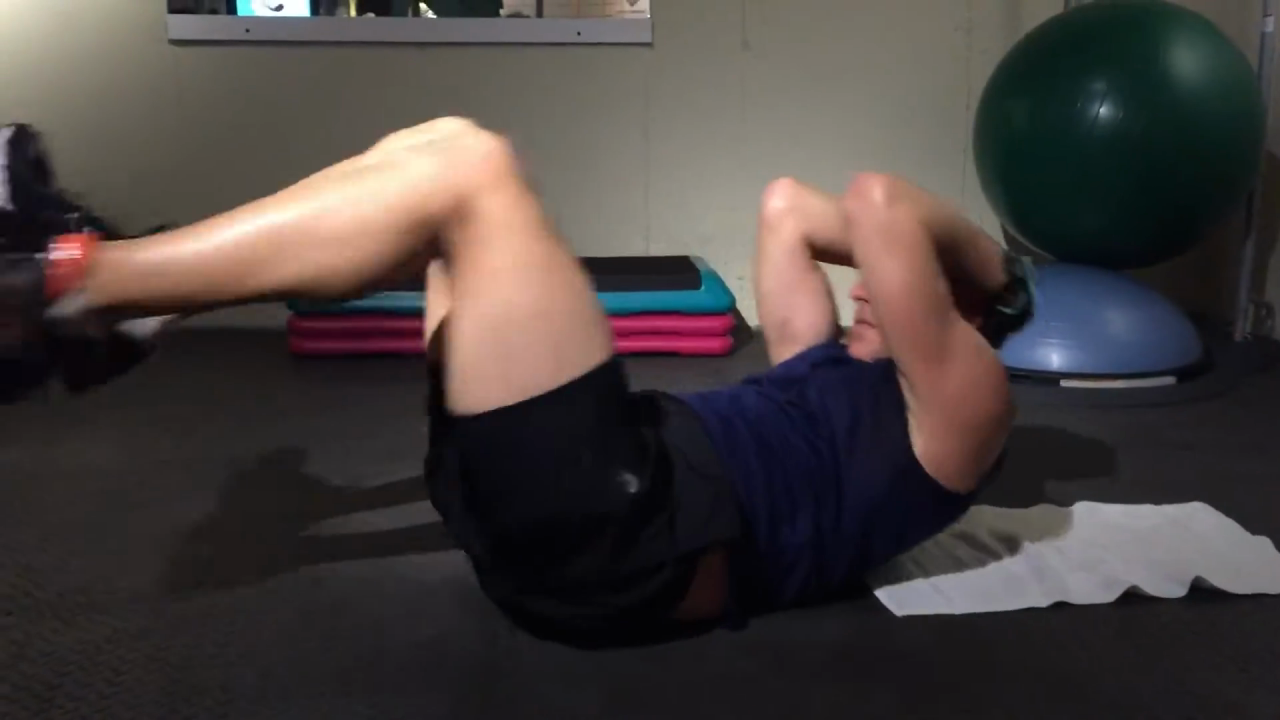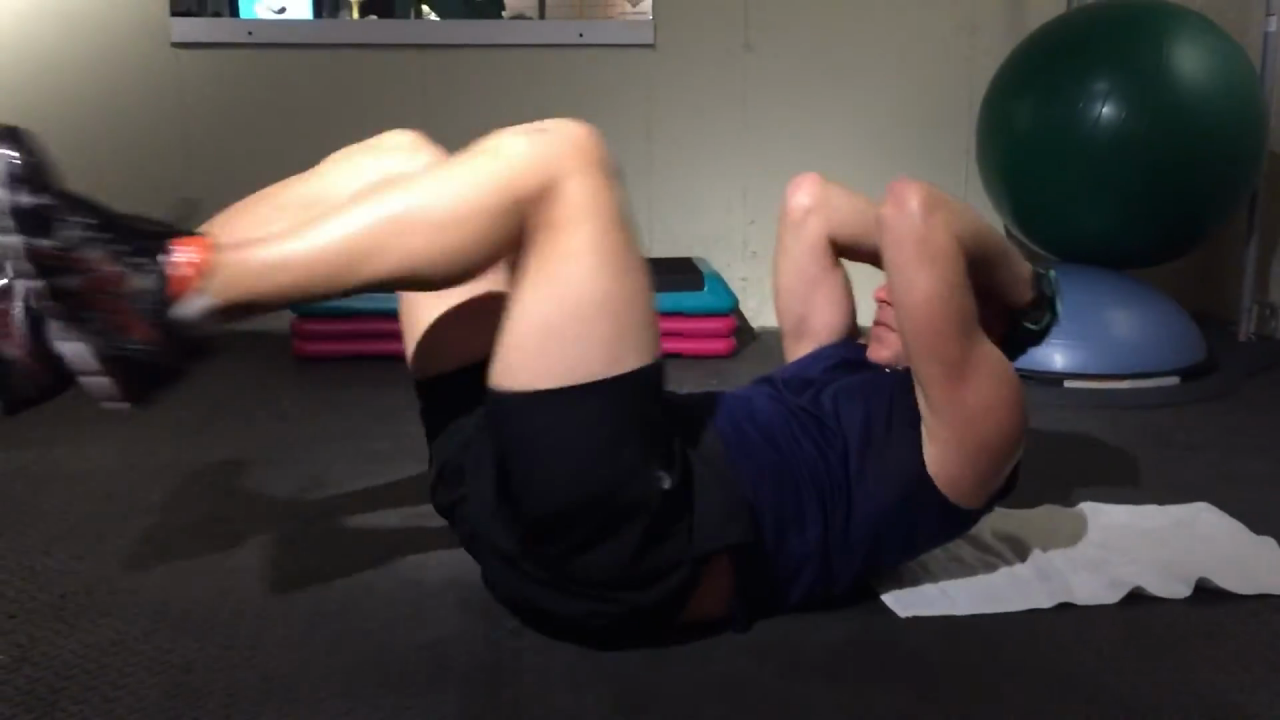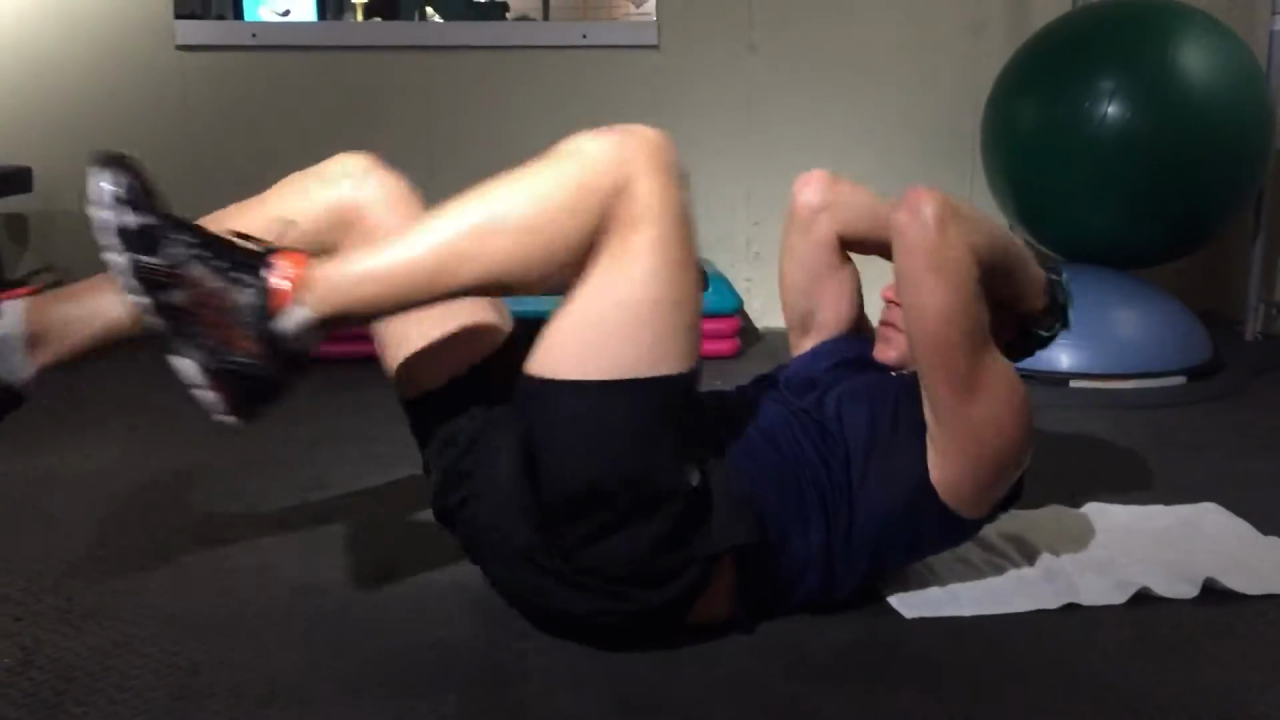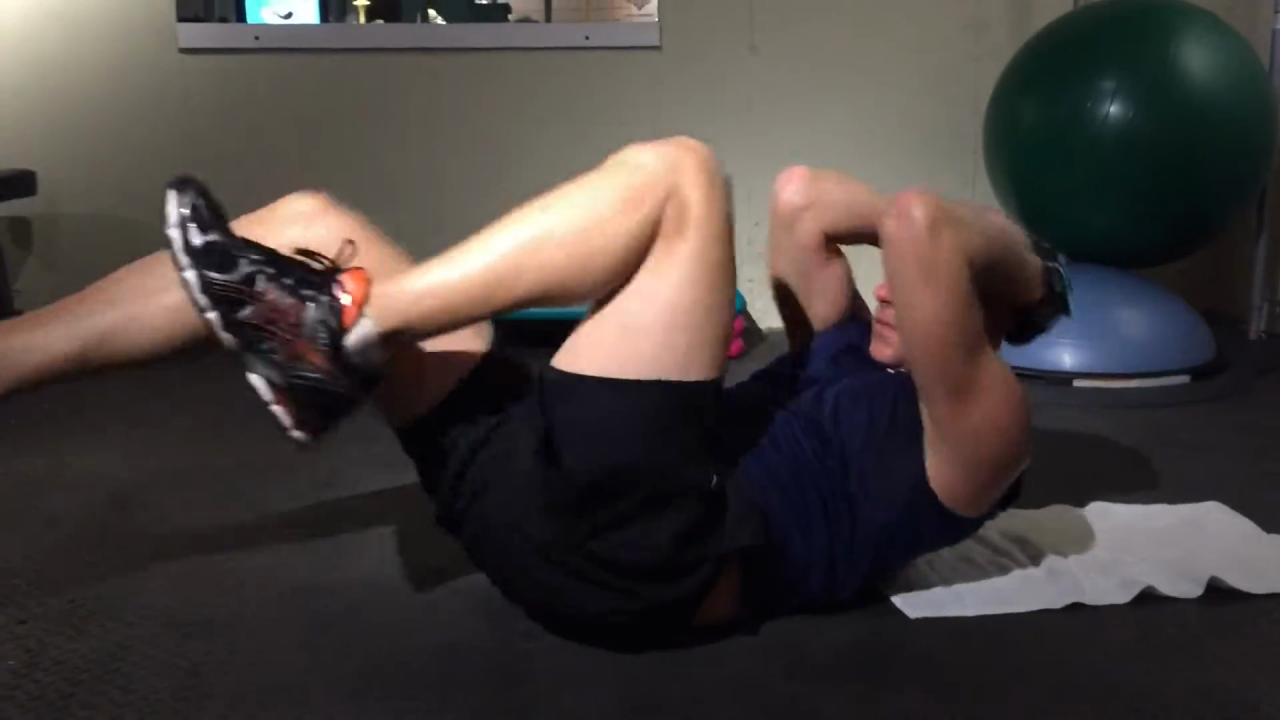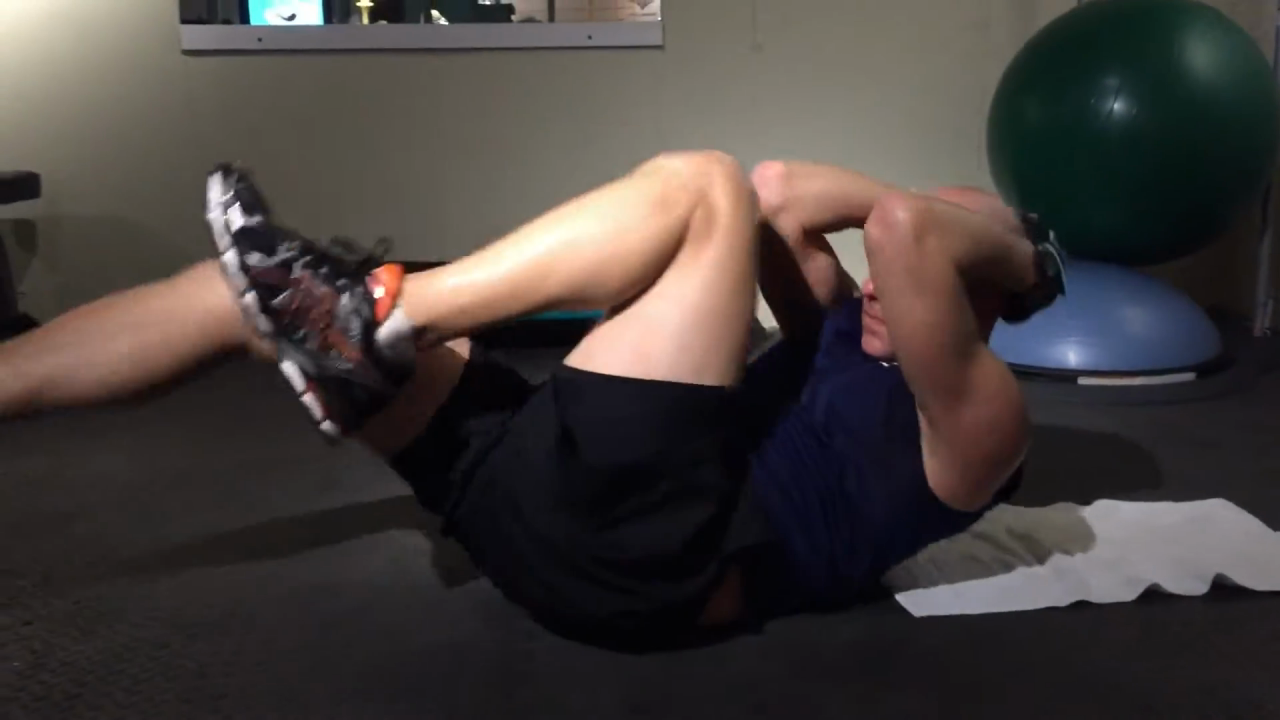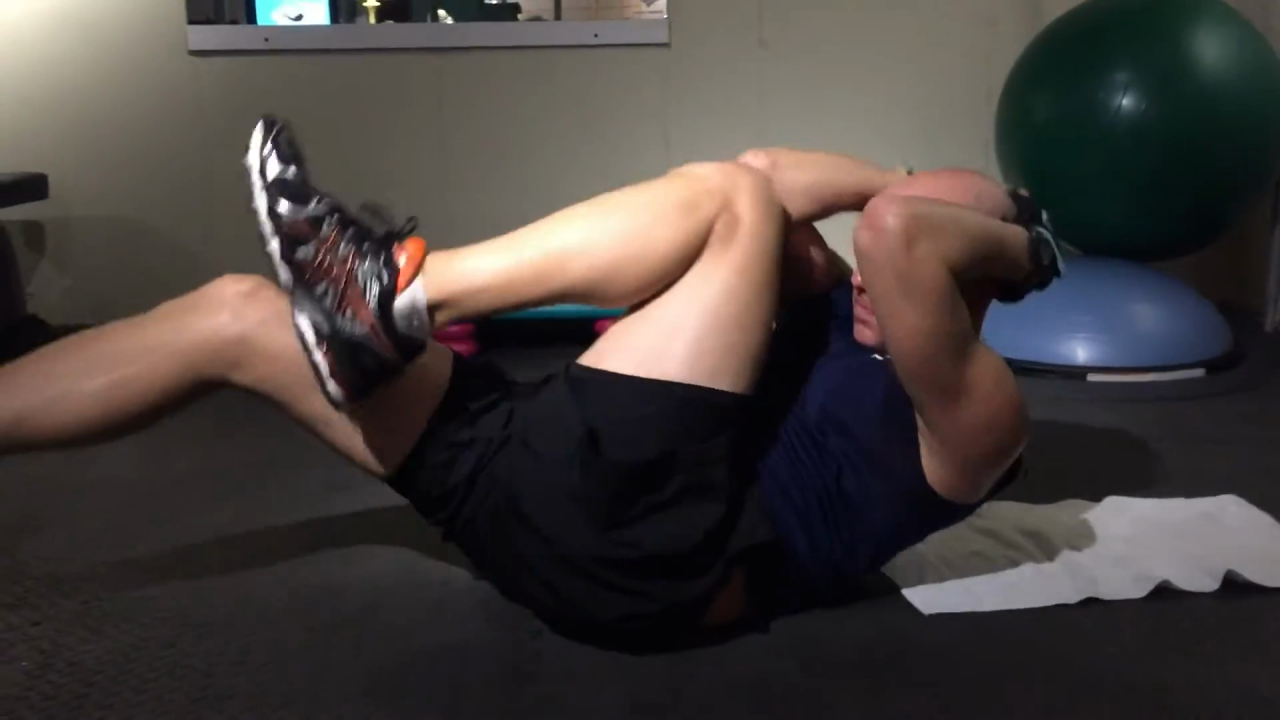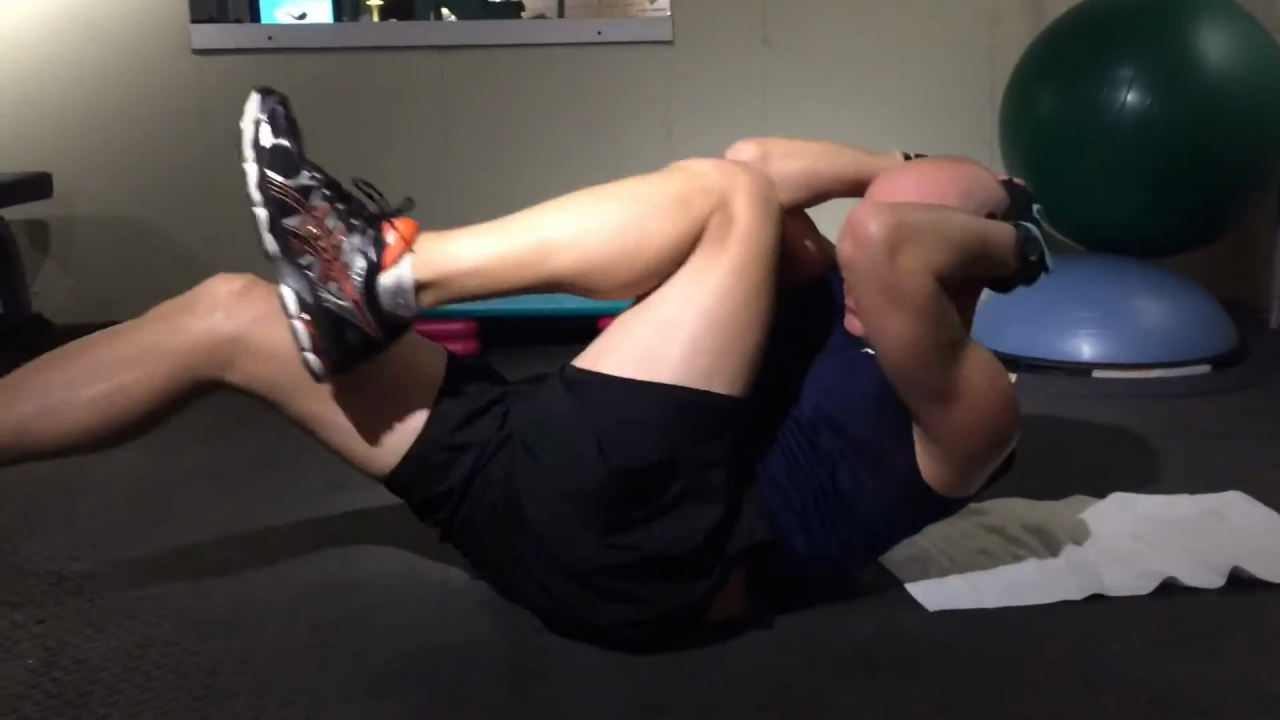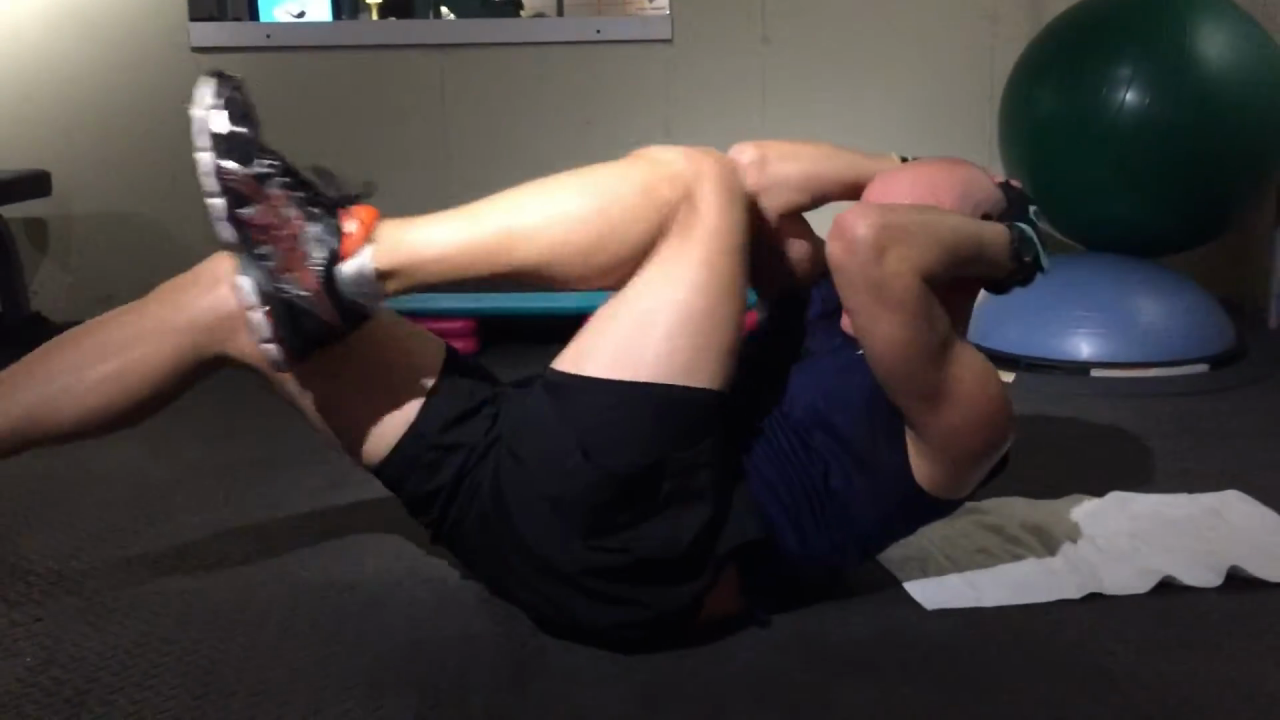
dt=0.1s
person 1, frame 1
left shoulder: (960, 401)
right shoulder: (838, 364)
left elbow: (879, 203)
right elbow: (789, 205)
left wrist: (982, 264)
right wrist: (925, 252)
left hip: (600, 539)
right hip: (542, 487)
left knee: (464, 175)
right knee: (449, 147)
right ankle: (88, 284)
person 1, frame 2
left shoulder: (976, 415)
right shoulder: (852, 366)
left elbow: (913, 213)
right elbow: (811, 201)
left wrist: (1005, 275)
right wrist: (904, 256)
left hip: (618, 538)
right hip: (552, 485)
left knee: (559, 160)
right knee: (400, 161)
left ankle: (181, 288)
person 1, frame 3
left shoulder: (982, 427)
right shoulder: (867, 357)
left elbow: (927, 222)
right elbow: (819, 199)
left wrist: (1022, 283)
left hip: (621, 533)
right hip: (545, 474)
left knee: (628, 160)
right knee: (354, 186)
left ankle: (281, 311)
person 1, frame 4
left shoulder: (979, 425)
right shoulder: (857, 352)
left elbow: (917, 220)
right elbow: (802, 197)
left wrist: (1017, 271)
right wrist: (982, 246)
left hip: (628, 532)
right hip: (545, 475)
left knee: (676, 173)
right knee: (312, 229)
left ankle: (347, 327)
person 1, frame 5
left shoulder: (977, 418)
right shoulder: (854, 332)
left elbow: (908, 232)
right elbow: (782, 184)
left wrist: (1013, 258)
right wrist: (934, 204)
left hip: (625, 533)
right hip: (548, 474)
left knee: (699, 183)
right knee: (248, 292)
left ankle: (377, 320)
person 1, frame 6
left shoulder: (975, 414)
right shoulder: (848, 319)
left elbow: (900, 230)
right elbow: (778, 169)
left wrist: (1009, 243)
right wrist: (914, 187)
left hip: (630, 537)
right hip: (542, 473)
left knee: (725, 199)
right knee: (240, 318)
left ankle: (401, 291)
person 1, frame 7
left shoulder: (967, 408)
right shoulder: (837, 305)
left elbow: (883, 245)
right elbow: (759, 164)
left wrist: (995, 244)
right wrist: (899, 170)
left hip: (626, 535)
right hip: (534, 474)
left knee: (715, 199)
right knee: (231, 318)
left ankle: (387, 271)
person 1, frame 8
left shoulder: (961, 408)
right shoulder: (829, 305)
left elbow: (873, 242)
right elbow: (757, 165)
left wrist: (992, 243)
right wrist: (898, 170)
left hip: (616, 535)
right hip: (525, 474)
left knee: (687, 183)
right knee: (230, 295)
left ankle: (354, 255)
